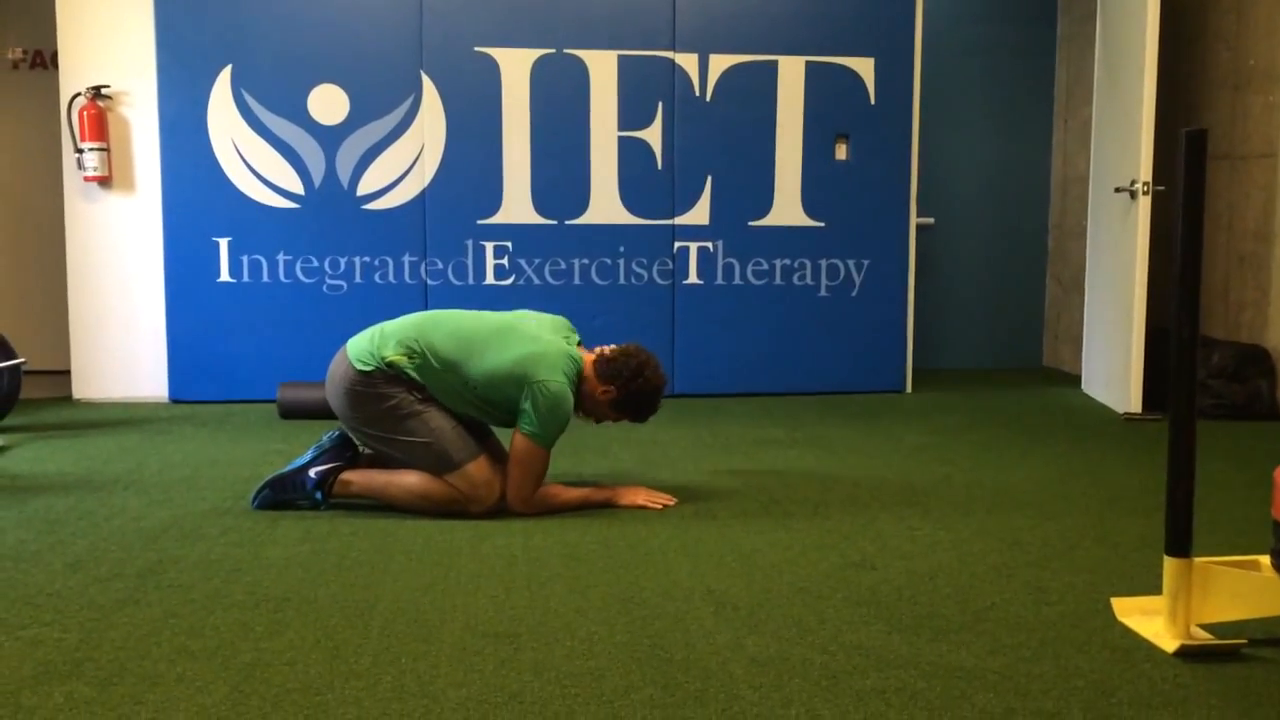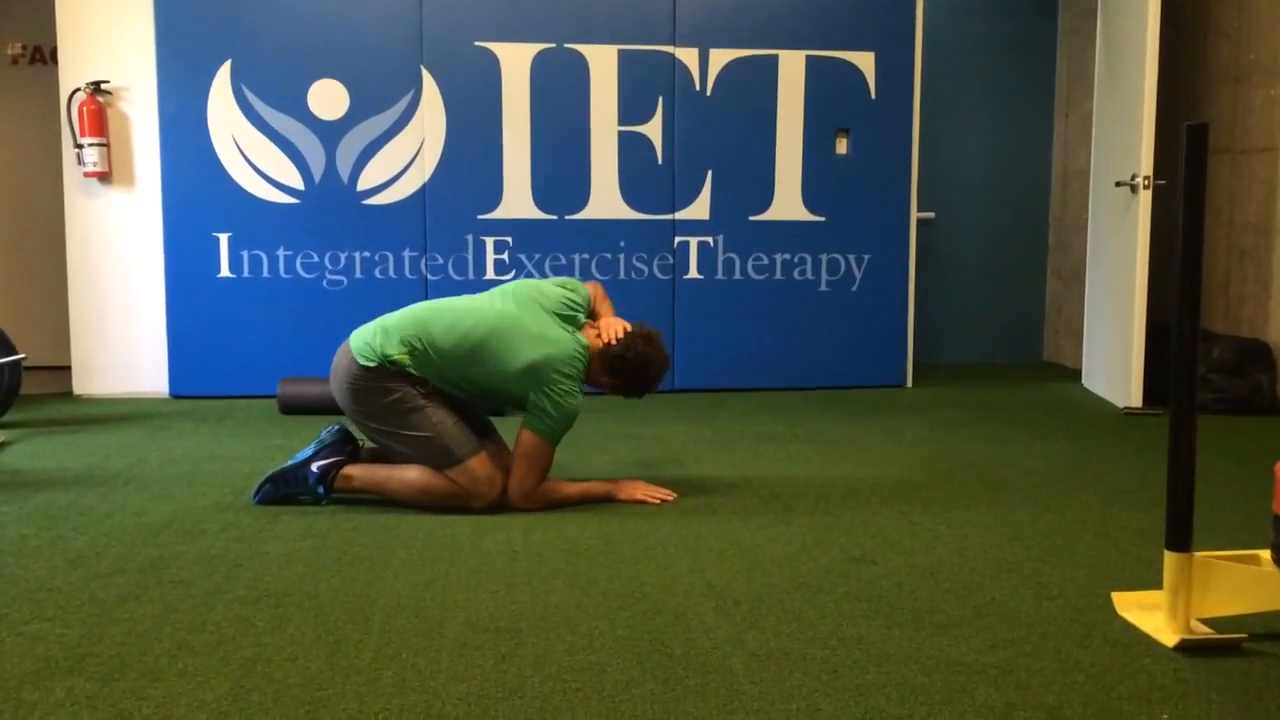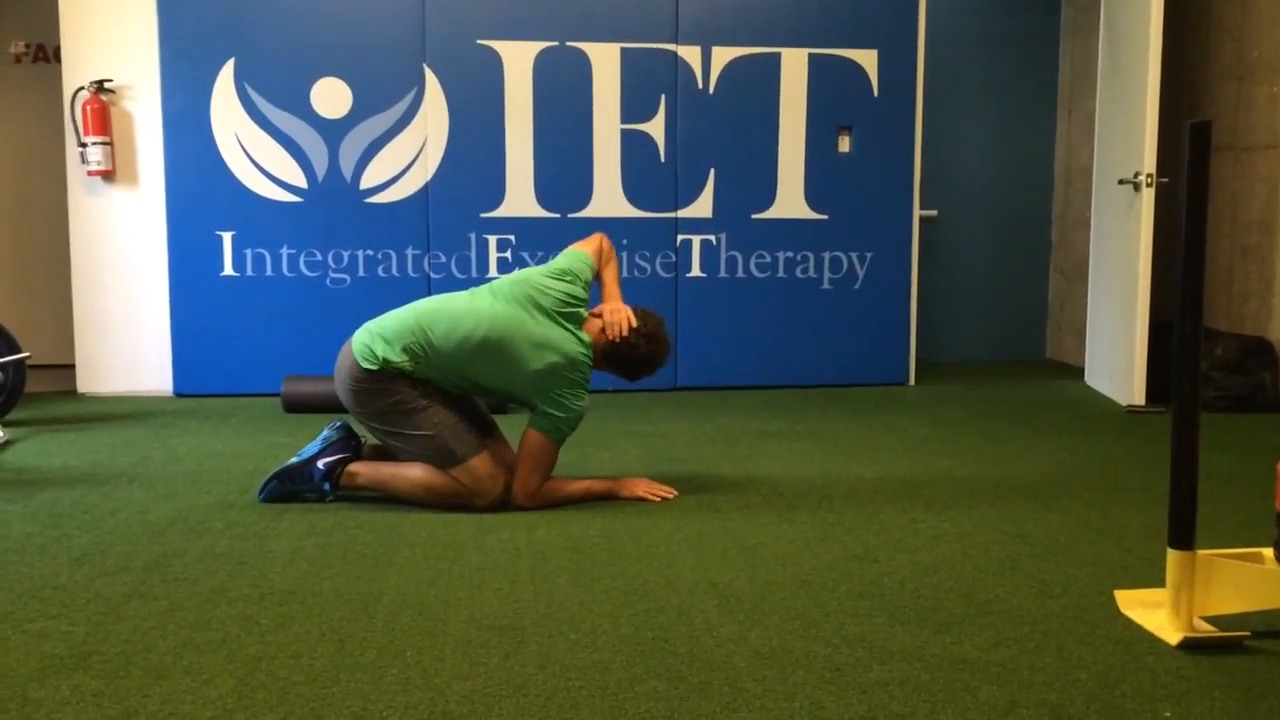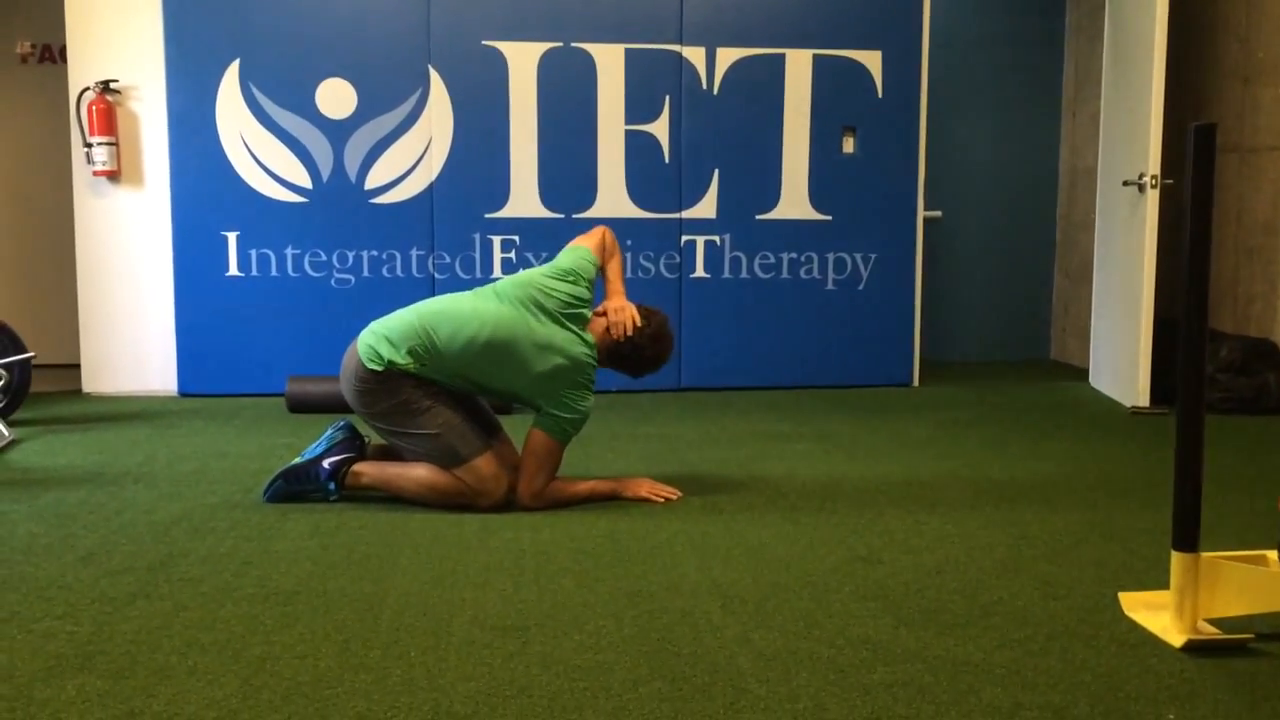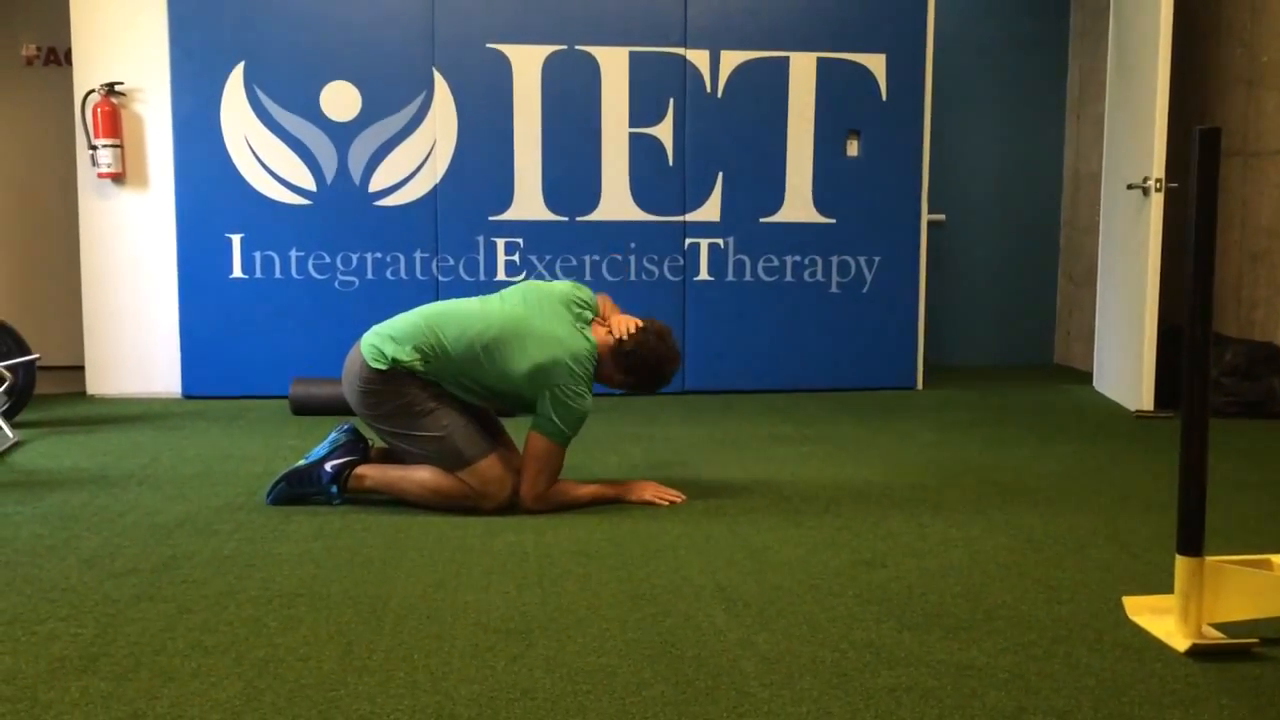
dt=0.3s
person 1, frame 1
left shoulder: (563, 332)
right shoulder: (553, 388)
left elbow: (584, 408)
right elbow: (522, 498)
left wrist: (604, 361)
right wrist: (611, 495)
left hip: (376, 360)
right hip: (368, 379)
left knee: (498, 471)
right knee: (483, 493)
left ankle: (354, 457)
right ankle: (330, 480)
person 1, frame 2
left shoulder: (566, 297)
right shoulder: (561, 385)
left elbow: (596, 292)
right elbow: (523, 494)
left wrist: (607, 318)
right wrist: (613, 489)
left hip: (378, 351)
right hip: (371, 372)
left knee: (497, 465)
right knee: (483, 488)
left ankle: (354, 451)
right ankle: (332, 474)
person 1, frame 3
left shoulder: (565, 287)
right shoulder: (567, 387)
left elbow: (601, 243)
right elbow: (525, 492)
left wrist: (613, 298)
right wrist: (615, 487)
left hip: (380, 346)
right hip: (375, 372)
left knee: (502, 466)
right knee: (488, 487)
left ankle: (356, 450)
right ankle: (337, 472)
person 1, frame 4
left shoulder: (569, 288)
right shoulder: (572, 388)
left elbow: (602, 234)
right elbow: (531, 492)
left wrist: (616, 294)
right wrist: (620, 487)
left hip: (386, 346)
right hip: (381, 373)
left knee: (504, 466)
right knee: (492, 488)
left ankle: (361, 450)
right ankle: (343, 472)
person 1, frame 5
left shoulder: (572, 298)
right shoulder: (570, 387)
left elbow: (603, 300)
right elbow: (533, 495)
left wrist: (615, 318)
right wrist: (622, 491)
left hip: (389, 351)
right hip: (383, 375)
left knee: (509, 467)
right knee: (496, 489)
left ankle: (363, 452)
right ankle: (345, 475)
